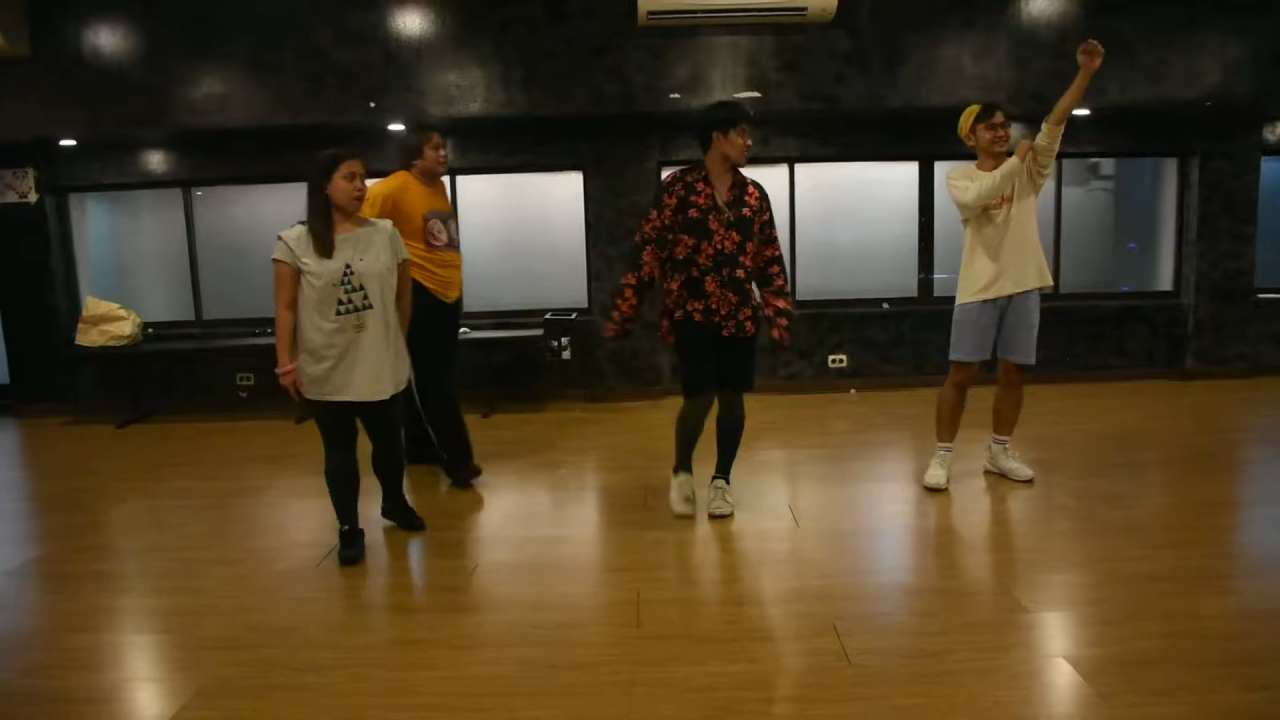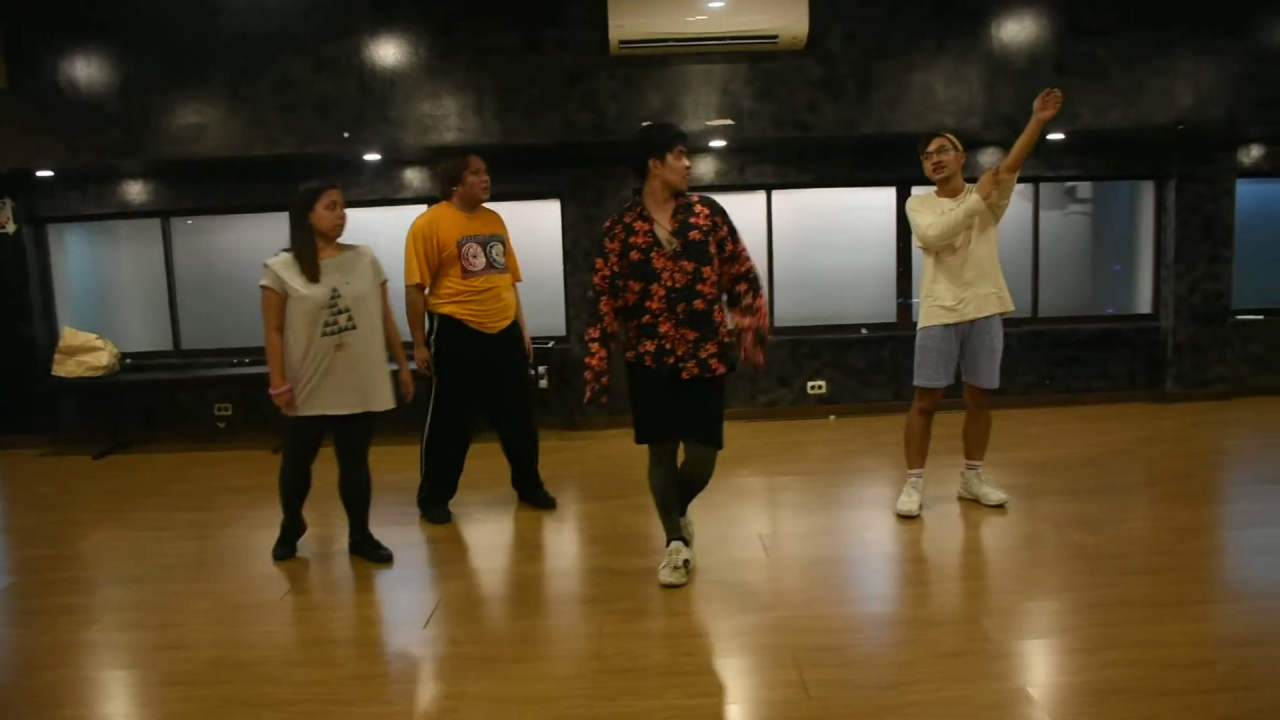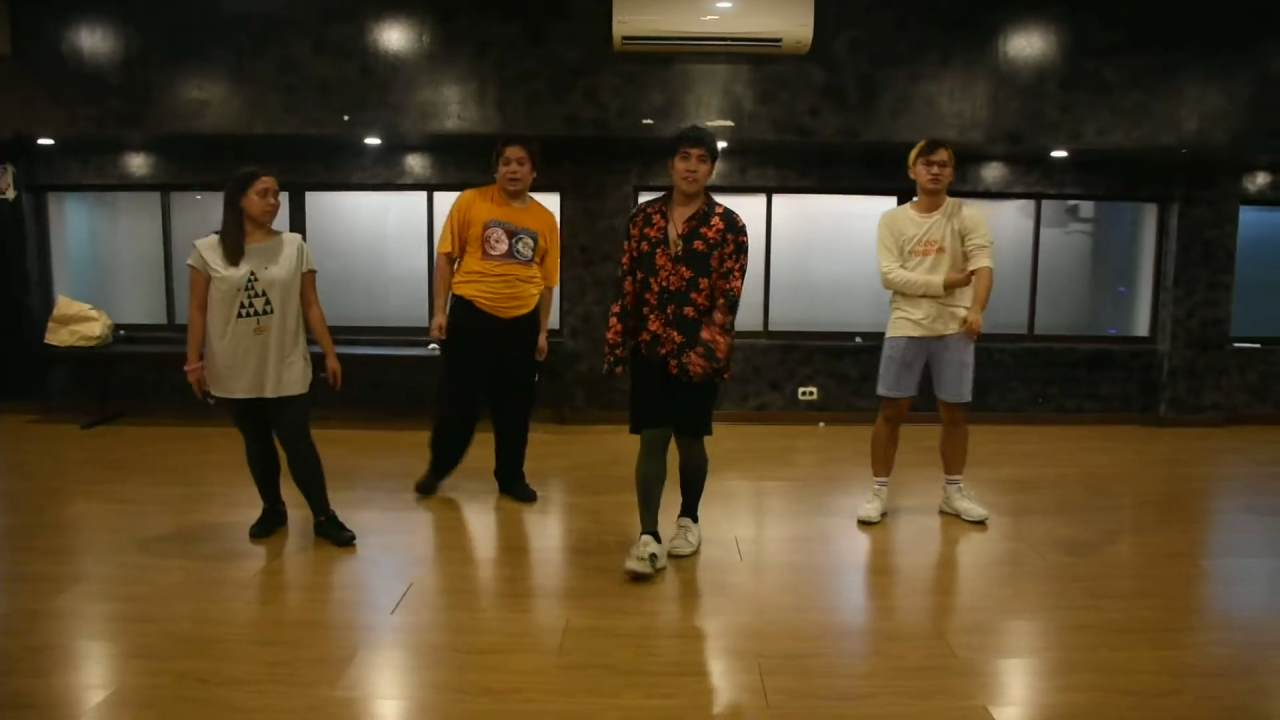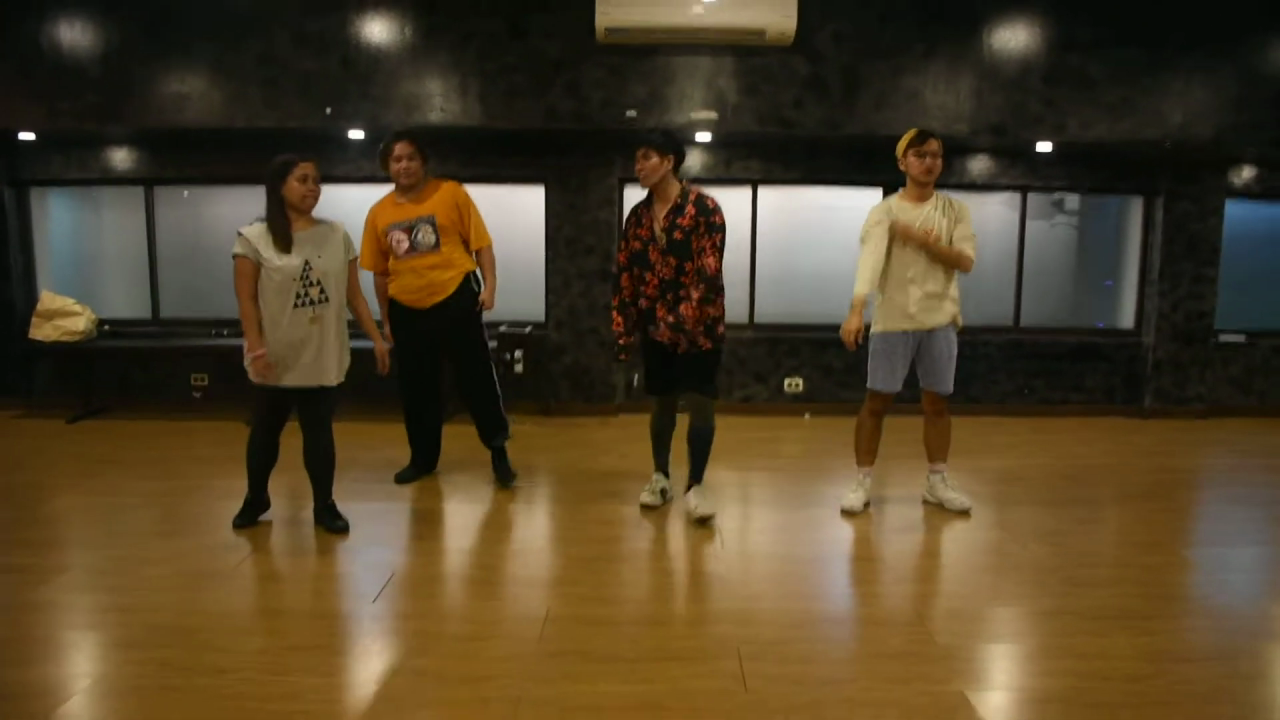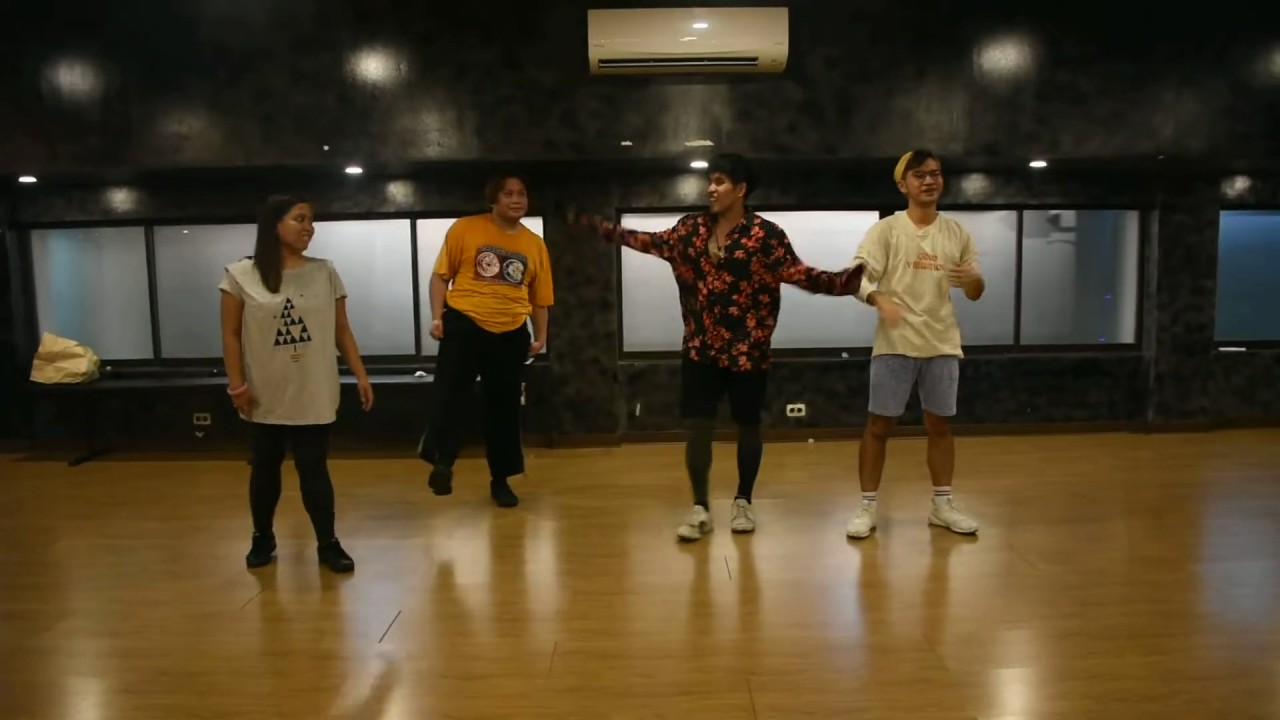
dt=1s
person 1, frame 1
left shoulder: (754, 195)
right shoulder: (679, 187)
left elbow: (769, 260)
right elbow: (650, 250)
left wrist: (779, 313)
right wrist: (625, 308)
left hip: (738, 315)
right hip: (692, 313)
left knee: (731, 398)
right knee: (698, 399)
left ankle: (721, 481)
right ankle: (681, 470)
person 1, frame 2
left shoulder: (709, 213)
right shoulder: (620, 228)
left elbow: (741, 275)
right elbow: (604, 299)
left wrist: (753, 326)
right wrist: (597, 364)
left hip: (704, 356)
right hip: (648, 358)
left knee: (703, 455)
right knee: (661, 450)
left ankle: (679, 510)
right ankle: (675, 543)
person 1, frame 3
left shoulder: (727, 225)
right shoulder: (645, 215)
left elbow: (728, 295)
right elbow: (629, 283)
left wrist: (708, 349)
right wrist: (616, 337)
left hip: (698, 352)
right hip: (648, 348)
left knee: (689, 439)
right knee: (652, 441)
left ankle: (688, 519)
right ankle: (648, 539)
person 1, frame 4
left shoulder: (704, 207)
right shoulder: (637, 215)
left elbow: (709, 273)
right elbow: (627, 275)
left wrist: (682, 320)
right wrist: (623, 327)
left hip: (700, 325)
right hip: (656, 325)
left knee: (699, 403)
right knee: (663, 401)
left ankle: (695, 488)
right ankle: (660, 477)
person 1, frame 5
left shoulder: (765, 234)
right shoulder: (692, 228)
left elbow: (798, 274)
right elbow: (652, 242)
left wrist: (844, 281)
right wrist: (602, 228)
left hip: (747, 348)
right hip: (700, 347)
left knee: (748, 425)
right knee: (698, 426)
left ankle: (743, 501)
right ankle: (700, 508)
person 2, frame 1
left shoulder: (1029, 173)
right shoulder: (958, 177)
left elbow: (1055, 123)
right elbow: (973, 198)
left wrist: (1085, 72)
right wrist: (1014, 160)
left hip: (1023, 286)
right hip: (978, 289)
left knee: (1012, 374)
right knee: (960, 374)
left ankle: (999, 452)
right ankle: (942, 456)
person 2, frame 2
left shoulder: (990, 196)
right shoulder: (918, 205)
left elbow: (1011, 167)
right elbow: (934, 237)
left wrist: (1037, 122)
right wrist: (976, 199)
left hip: (985, 311)
right hip: (940, 313)
left knee: (979, 398)
right knee: (926, 399)
left ankle: (972, 478)
right ankle: (913, 483)
person 2, frame 3
left shoulder: (967, 216)
right shoulder: (892, 220)
left elbow: (983, 267)
right elbow: (890, 276)
left wrist: (977, 310)
right wrist: (942, 282)
left hip: (954, 328)
right hip: (906, 327)
left knee: (954, 413)
right knee: (891, 411)
left ankle: (954, 492)
right ankle: (879, 492)
person 2, frame 4
left shoulder: (955, 210)
right shoulder: (884, 211)
left elbow: (965, 262)
right elbow: (870, 261)
left wrist: (923, 240)
right wrist: (856, 311)
left hip: (940, 320)
right hip: (893, 320)
left knee: (937, 402)
right knee: (877, 401)
left ankle: (937, 481)
right ankle: (863, 481)
person 2, frame 5
left shoulder: (957, 234)
right shoulder: (886, 230)
left elbow: (974, 293)
right elbow: (858, 276)
left wrist: (974, 281)
right wrist: (881, 299)
left hip: (942, 345)
right hip: (895, 344)
left knee: (939, 424)
right knee: (879, 425)
left ankle: (942, 504)
right ankle: (868, 506)
person 3, frame 1
left shoulder: (386, 234)
right shoulder: (295, 243)
left elbow: (402, 297)
right elbow: (286, 309)
left wrist: (398, 349)
right wrist: (286, 362)
left hip: (379, 364)
right hip: (325, 368)
left knee: (389, 440)
right knee: (339, 449)
left ankle: (395, 502)
right ankle: (349, 530)
person 3, frame 2
left shoulder: (364, 260)
right shoulder: (280, 269)
left elbow: (385, 319)
right elbow: (274, 332)
left wrist: (403, 365)
right wrist: (278, 383)
left hip: (360, 385)
right hip: (309, 388)
left knee: (355, 462)
right knee: (297, 461)
left ankle: (360, 536)
right ankle: (291, 525)
person 3, frame 3
left shoulder: (294, 246)
right shoulder: (208, 250)
left elbow: (311, 306)
right elbow: (198, 311)
left wrist: (330, 353)
right wrist: (195, 361)
left hip: (286, 367)
right hip: (235, 370)
left knee: (297, 441)
right knee: (257, 442)
left ankle: (324, 517)
right ankle: (273, 509)
person 3, frame 4
left shoulder: (337, 235)
right shoulder: (253, 238)
left elbow: (353, 294)
right elbow: (246, 299)
left wrist: (376, 338)
right wrist: (257, 349)
left hip: (323, 356)
right hip: (276, 358)
left knee: (319, 430)
right knee: (265, 430)
left ankle: (324, 505)
right ankle: (256, 498)
person 3, frame 5
left shoulder: (326, 273)
right shoulder: (240, 275)
left elbow: (342, 331)
right elbow: (231, 334)
left wrist: (361, 375)
right wrist: (237, 385)
left hip: (313, 393)
right hip: (266, 395)
left knee: (313, 467)
right knee: (264, 467)
left ankle: (328, 544)
right ankle: (262, 537)
person 4, frame 1
left shoulder: (439, 187)
right shoulder: (393, 190)
left hip: (447, 295)
right hip: (417, 296)
left knee: (436, 377)
right knee: (431, 381)
left ankle: (420, 447)
right ankle: (457, 459)
person 4, frame 2
left shoulder: (495, 220)
right shoulder: (430, 223)
right elbow: (416, 288)
left wrist: (523, 330)
right wrist: (420, 344)
left hip: (504, 332)
right hip: (457, 332)
left knee: (518, 414)
right knee: (450, 420)
left ankle: (529, 485)
right ankle: (434, 497)
person 4, frame 3
left shoulder: (546, 219)
right shoulder: (469, 202)
left elbow: (546, 280)
right elbow: (445, 258)
left wrist: (542, 330)
right wrist: (440, 310)
left hip: (521, 321)
right hip: (471, 314)
left knee: (515, 404)
right knee: (459, 398)
left ankle: (511, 477)
right ankle: (437, 469)
person 4, frame 4
left shoulder: (452, 194)
right shoulder: (378, 213)
left elbow: (481, 244)
right elbow: (380, 271)
left wrist: (489, 286)
right wrist: (387, 319)
left hip: (457, 301)
right hip: (408, 311)
left knee: (477, 377)
right knee: (416, 388)
left ankle: (498, 452)
right ankle: (423, 458)
person 4, frame 5
left shoulder: (535, 244)
right shoulder: (465, 229)
left elbow: (540, 298)
right elbow: (440, 275)
left wrist: (540, 337)
right wrist: (437, 316)
left hip: (510, 335)
right hip: (464, 324)
left knee: (504, 408)
right knee: (449, 393)
left ankle: (501, 480)
right ankle: (441, 463)
